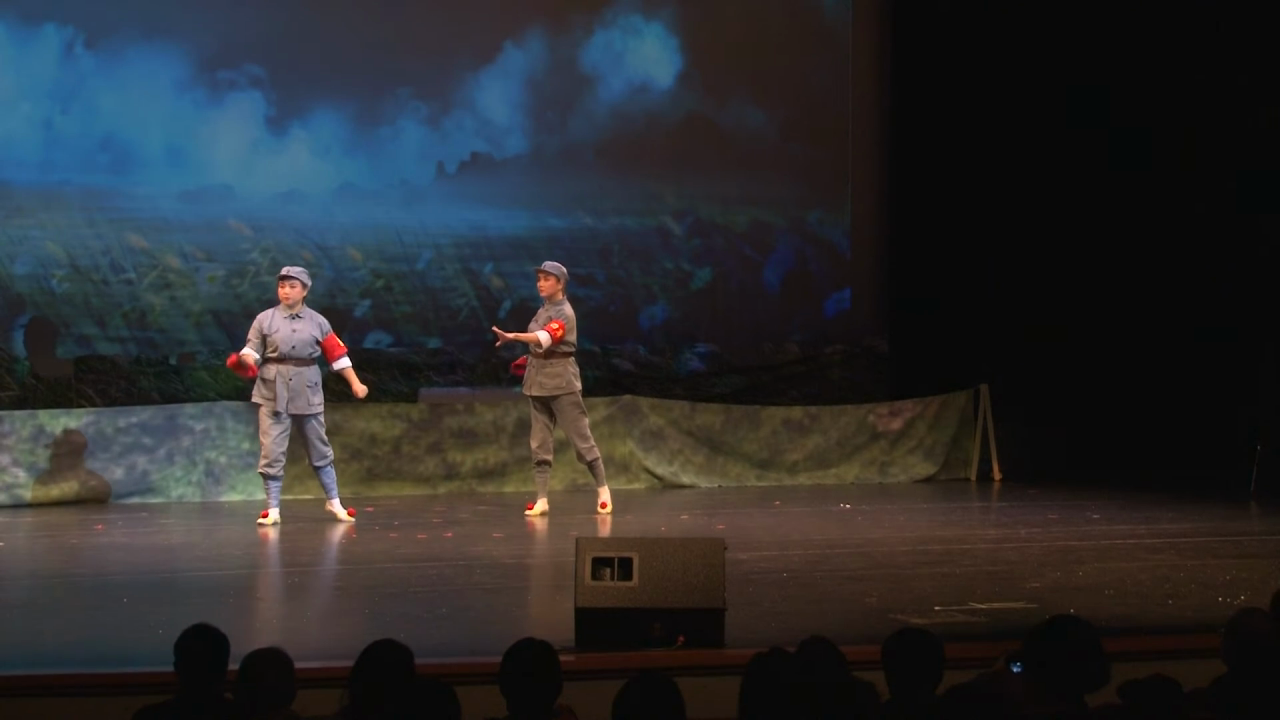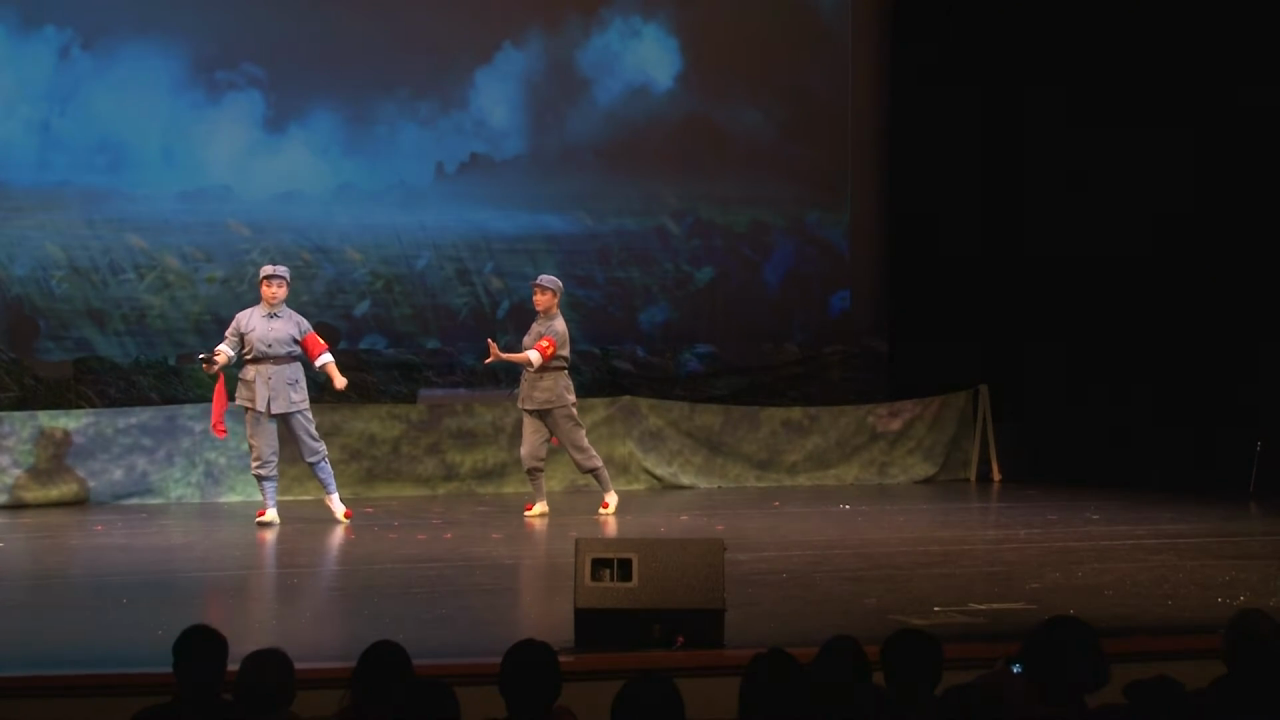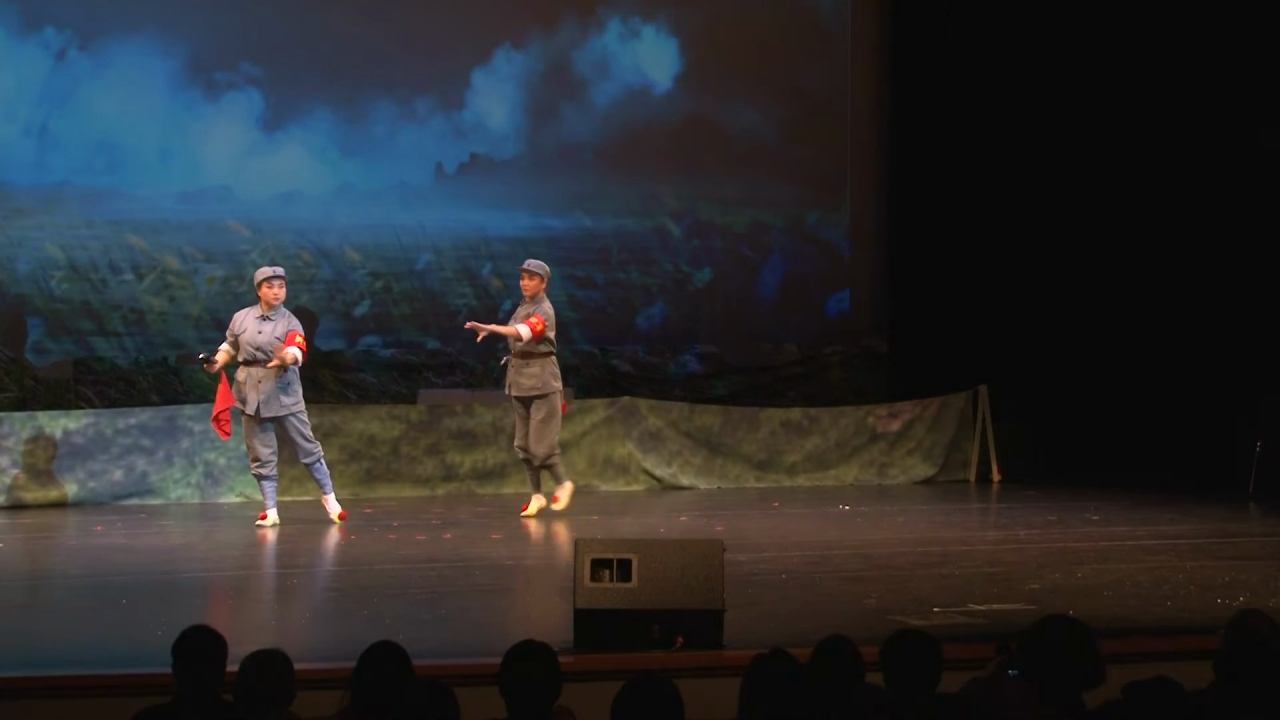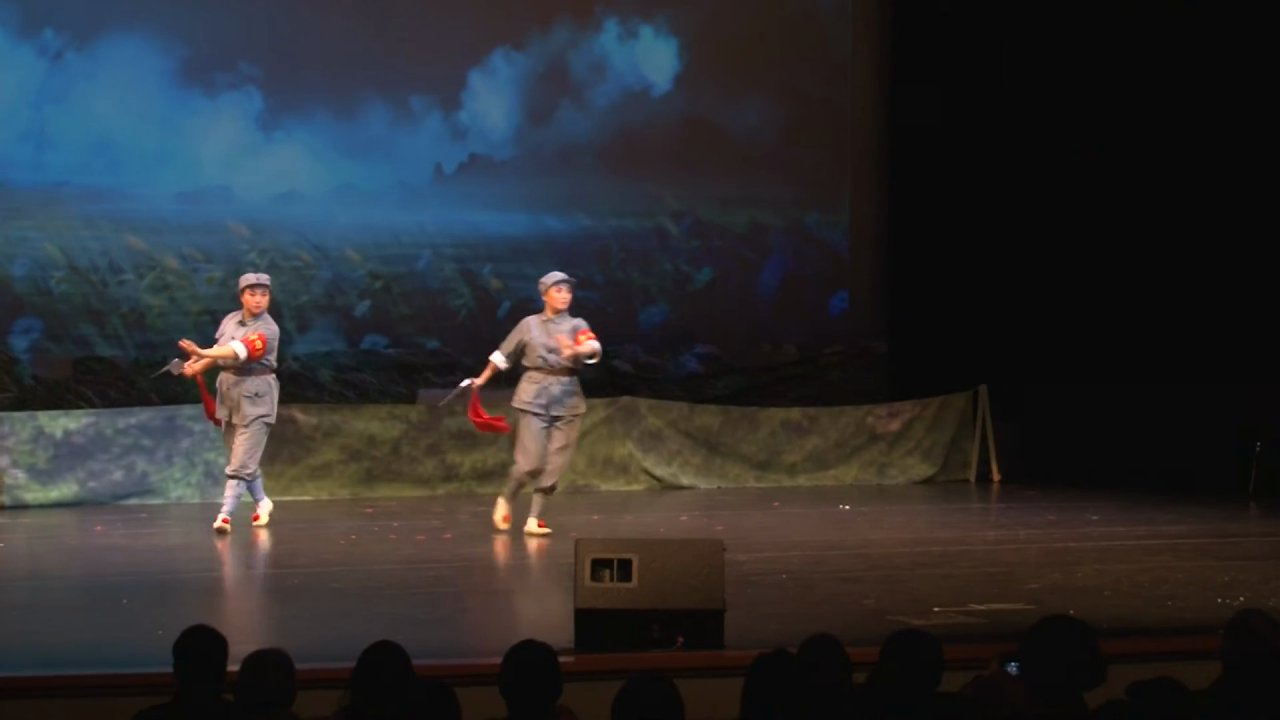
dt=1s
person 1, frame 1
left shoulder: (317, 322)
right shoulder: (264, 319)
left elbow: (336, 354)
right elbow: (252, 352)
left wrist: (355, 383)
right wrist: (243, 364)
left hip: (307, 389)
right hip: (273, 390)
left knee: (319, 447)
right knee: (271, 450)
left ankle: (334, 502)
right ankle: (272, 509)
person 1, frame 2
left shoulder: (296, 321)
right shoulder: (244, 318)
left elbow: (318, 351)
right elbow: (229, 349)
left wrist: (336, 376)
right wrist: (215, 363)
left hip: (291, 387)
right hip: (257, 389)
left knee: (311, 444)
right knee: (262, 452)
left ankle: (333, 497)
right ankle: (270, 509)
person 1, frame 3
left shoulder: (290, 322)
right shoulder: (241, 318)
left elbow: (296, 350)
right elbow: (229, 347)
left wrist: (285, 358)
right wrist: (216, 364)
left hip: (283, 389)
right hip: (251, 390)
left knee: (307, 445)
right knee: (261, 453)
left ankle: (329, 496)
right ankle: (270, 510)
person 1, frame 4
left shoulder: (268, 330)
right shoulder: (230, 320)
left elbow: (239, 351)
left wrist: (202, 353)
right wrist: (198, 367)
left hip: (256, 396)
right hip: (229, 392)
left knee: (241, 462)
right knee: (243, 459)
left ankle: (225, 515)
right ankle: (263, 502)
person 2, frame 1
left shoulder: (564, 312)
right shoulder: (543, 310)
left elbow: (546, 338)
left wrist: (514, 337)
right wrist: (529, 359)
left hip: (561, 379)
right hip: (538, 380)
left knee: (581, 437)
right knee: (540, 442)
left ankle: (602, 490)
right ankle: (542, 500)
person 2, frame 2
left shoulder: (556, 328)
right shoulder: (539, 322)
left elbow: (536, 357)
left wrist: (502, 356)
left hip: (554, 394)
right hip: (532, 394)
left knee: (578, 447)
right knee: (530, 453)
left ankle: (609, 493)
right ankle: (540, 502)
person 2, frame 3
left shoulder: (543, 311)
right shoulder: (524, 305)
left elbow: (524, 331)
left wrist: (489, 328)
right wrist: (513, 356)
left hip: (541, 380)
right hip: (519, 379)
left knee: (542, 442)
right knee: (523, 442)
left ankle: (563, 485)
right ankle: (536, 496)
person 2, frame 4
left shoulder: (577, 325)
right shoulder: (529, 324)
left elbow: (594, 348)
right elbow: (504, 353)
left wrist: (575, 350)
right wrist: (483, 379)
left hip: (567, 396)
right hip: (534, 393)
left knee: (555, 465)
right knee: (529, 462)
left ankle: (535, 519)
right ankle: (505, 501)
